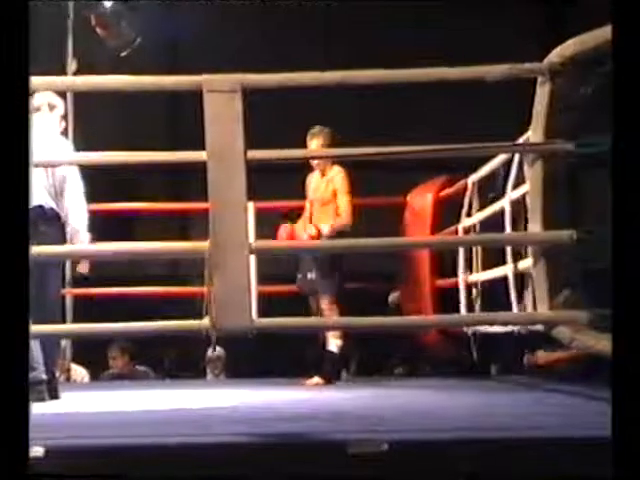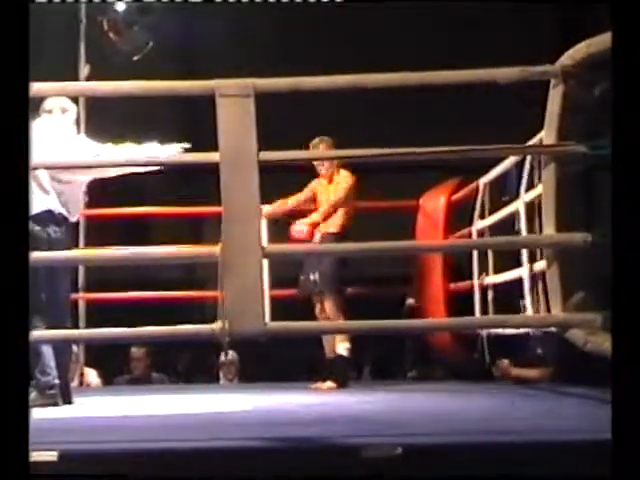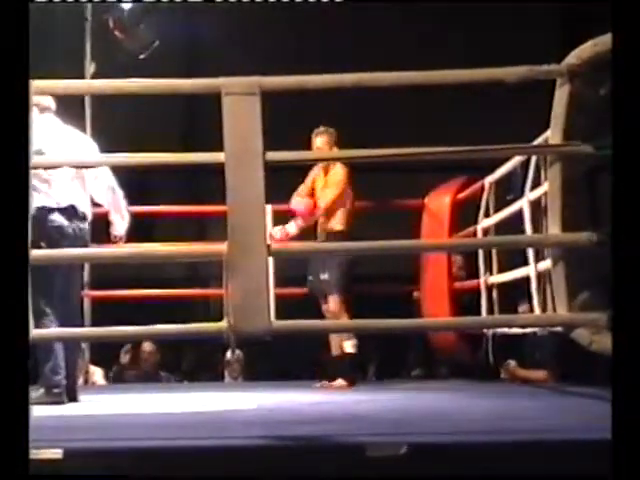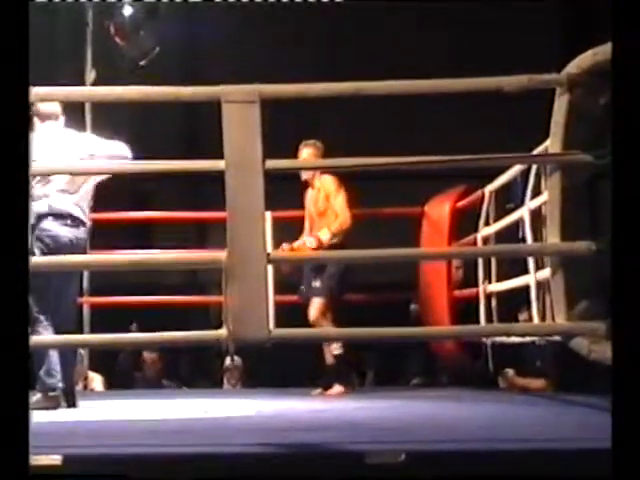
dt=1s
person 1, frame 1
right shoulder: (56, 142)
right elbow: (72, 196)
right wrist: (79, 240)
right hip: (45, 225)
left knee: (38, 304)
right knee: (47, 306)
right ankle: (47, 380)
person 1, frame 2
right shoulder: (65, 141)
right elbow: (111, 157)
right wrist: (162, 152)
left hip: (34, 227)
right hip: (52, 228)
left knee: (37, 309)
right knee: (57, 309)
left ankle: (47, 385)
right ankle: (60, 385)
person 1, frame 3
left shoulder: (33, 136)
right shoulder: (79, 138)
right elbow: (105, 182)
right wrist: (119, 220)
left hip: (45, 222)
right hip: (77, 223)
left knee: (47, 305)
right knee: (70, 305)
left ankle: (53, 384)
right ankle: (69, 383)
person 1, frame 4
left shoulder: (34, 141)
right shoulder: (81, 141)
right elbow: (122, 154)
right wrist: (92, 175)
left hip: (45, 229)
right hip: (76, 231)
left knee: (40, 313)
right knee: (65, 312)
left ankle: (49, 389)
right ankle: (66, 390)
person 2, frame 1
left shoulder: (340, 176)
right shoulder: (311, 179)
left elbow: (345, 218)
left wrist: (320, 230)
right wrist: (297, 229)
left knee: (329, 306)
right knee: (317, 309)
left ankle: (329, 369)
right ankle: (332, 361)
person 2, frame 2
left shoulder: (346, 179)
right shoulder: (317, 183)
left elbow: (333, 205)
right elbow: (296, 200)
left wrist: (309, 220)
right wrist: (268, 210)
left hip: (333, 244)
right hip: (314, 245)
left knee: (332, 310)
right knee: (320, 311)
left ankle: (340, 374)
right ankle: (330, 368)
person 2, frame 3
left shoulder: (340, 172)
right shoulder: (315, 173)
left elbow: (322, 207)
right elbow: (299, 196)
left wrist: (291, 228)
right wrist: (301, 204)
left hip: (337, 241)
right hip: (320, 242)
left knee: (336, 306)
right knee: (328, 310)
left ankle: (349, 373)
right ankle: (336, 370)
person 2, frame 4
left shoulder: (330, 183)
right shoulder: (308, 193)
left elbow: (345, 219)
left wrist: (321, 238)
right wrist: (293, 247)
right hip: (314, 259)
left knee: (316, 315)
right knee: (323, 319)
left ankle: (343, 374)
right ankle: (332, 378)
